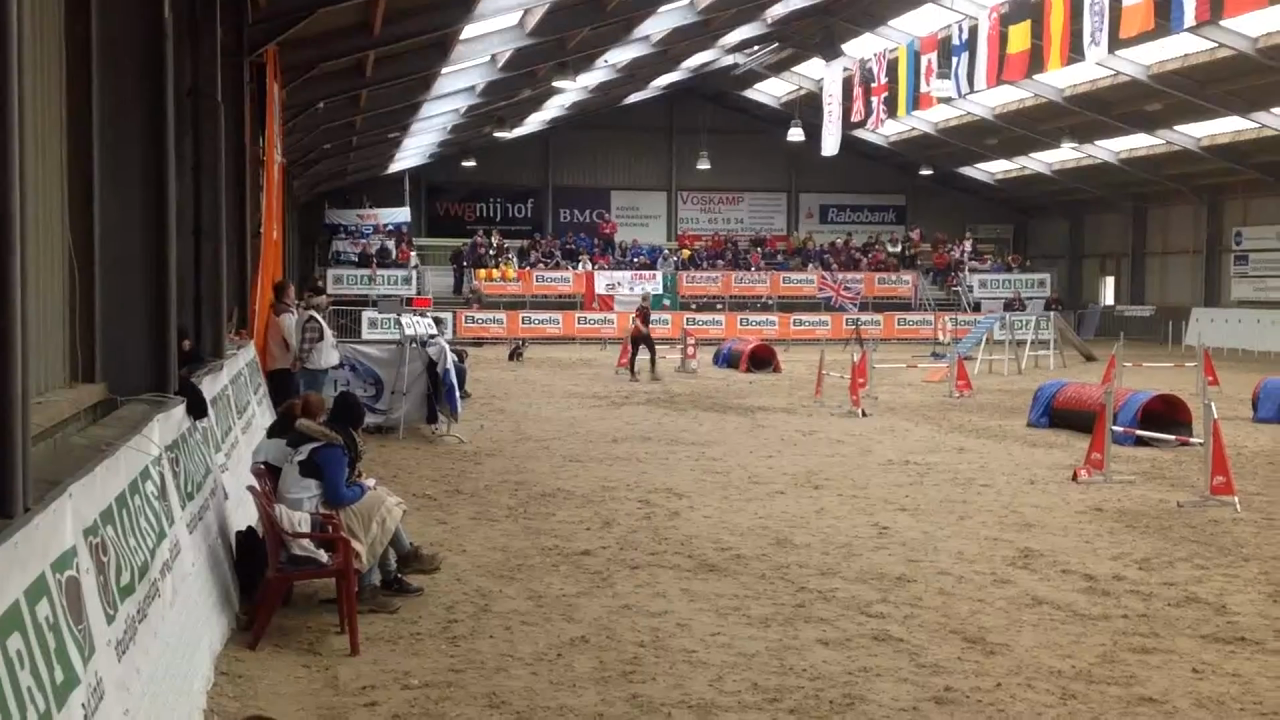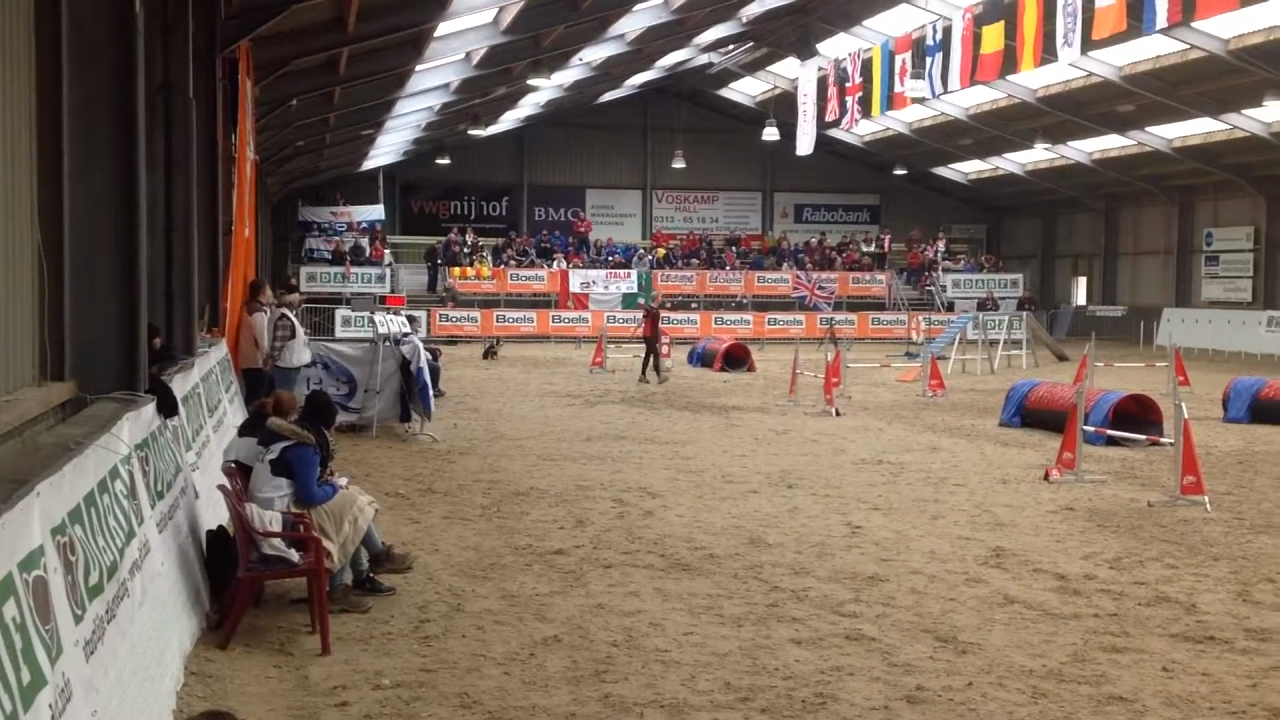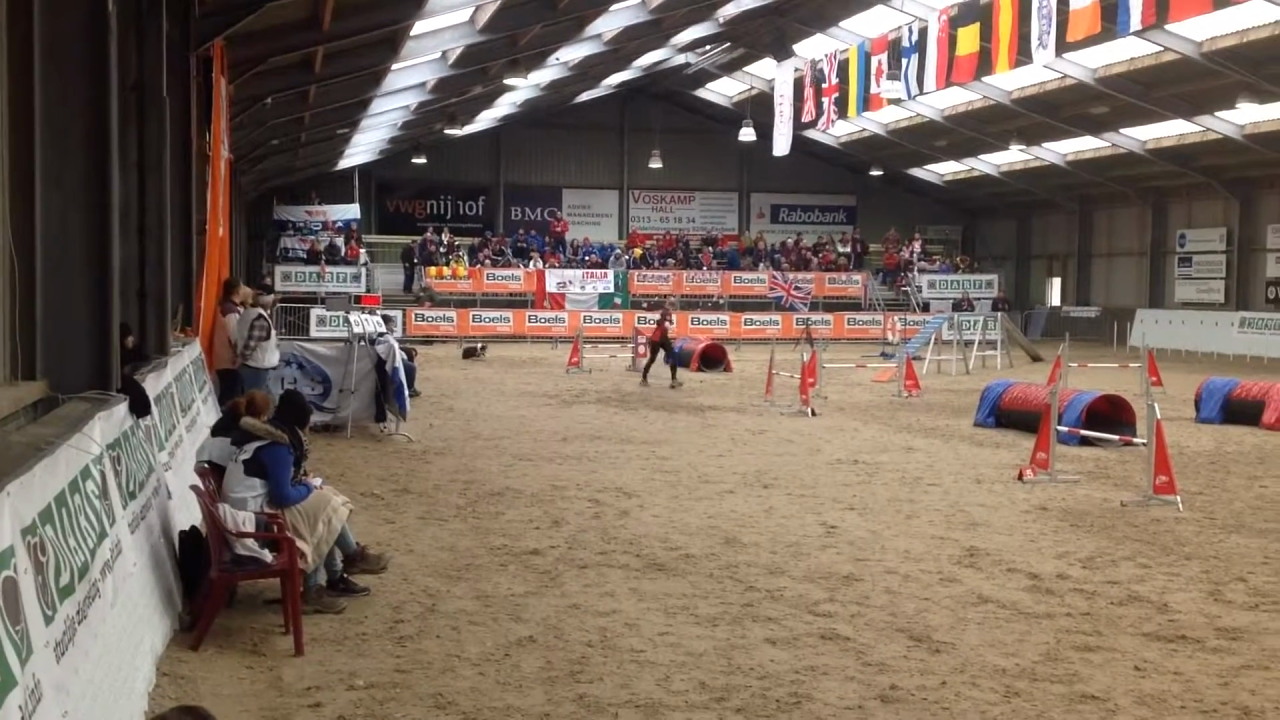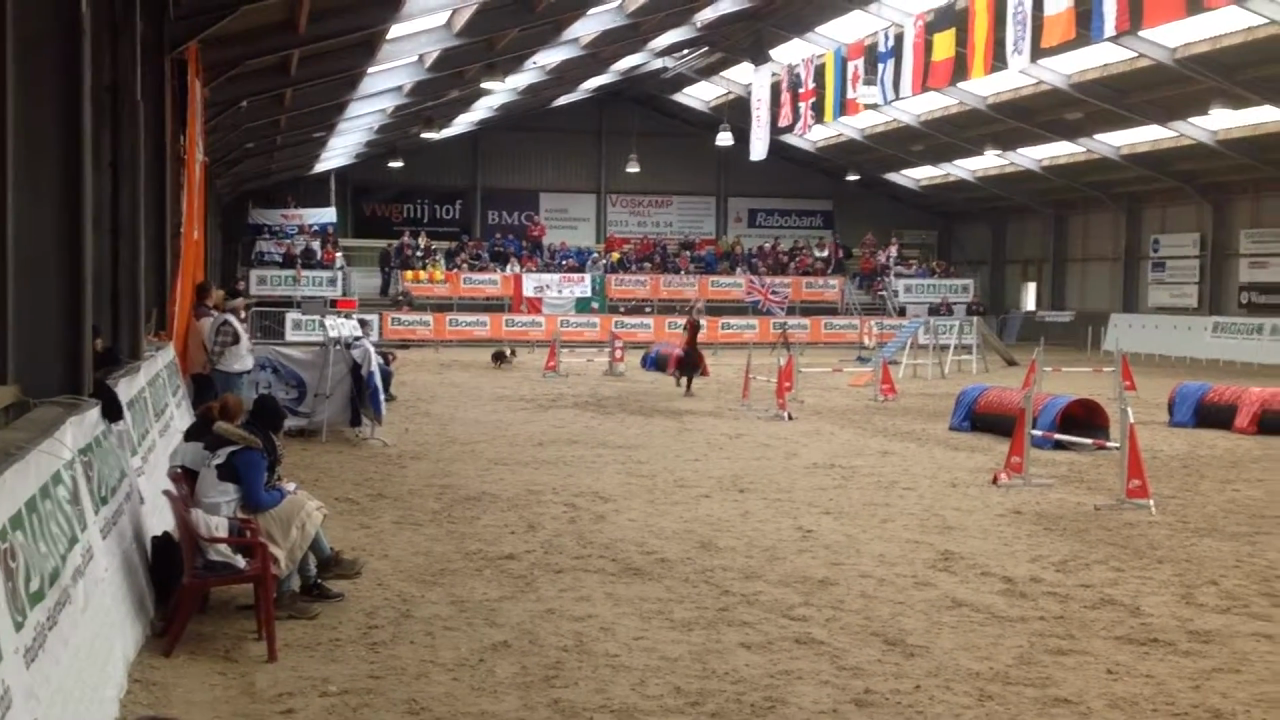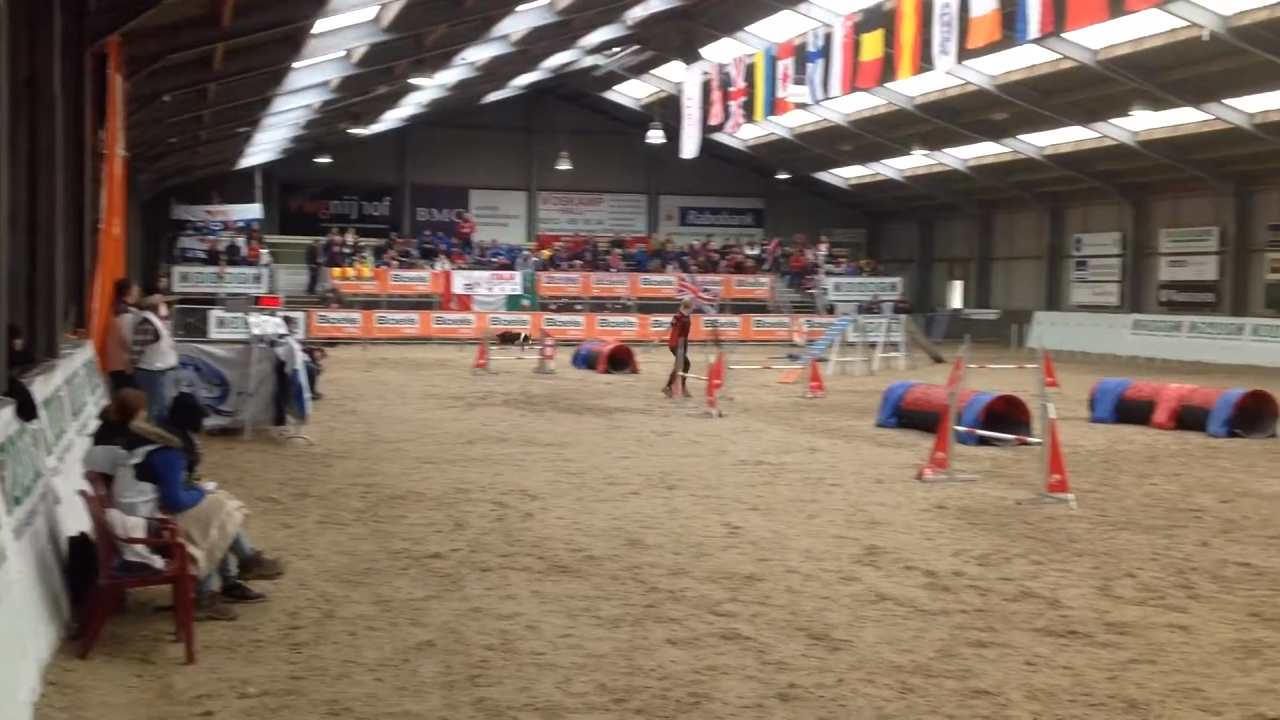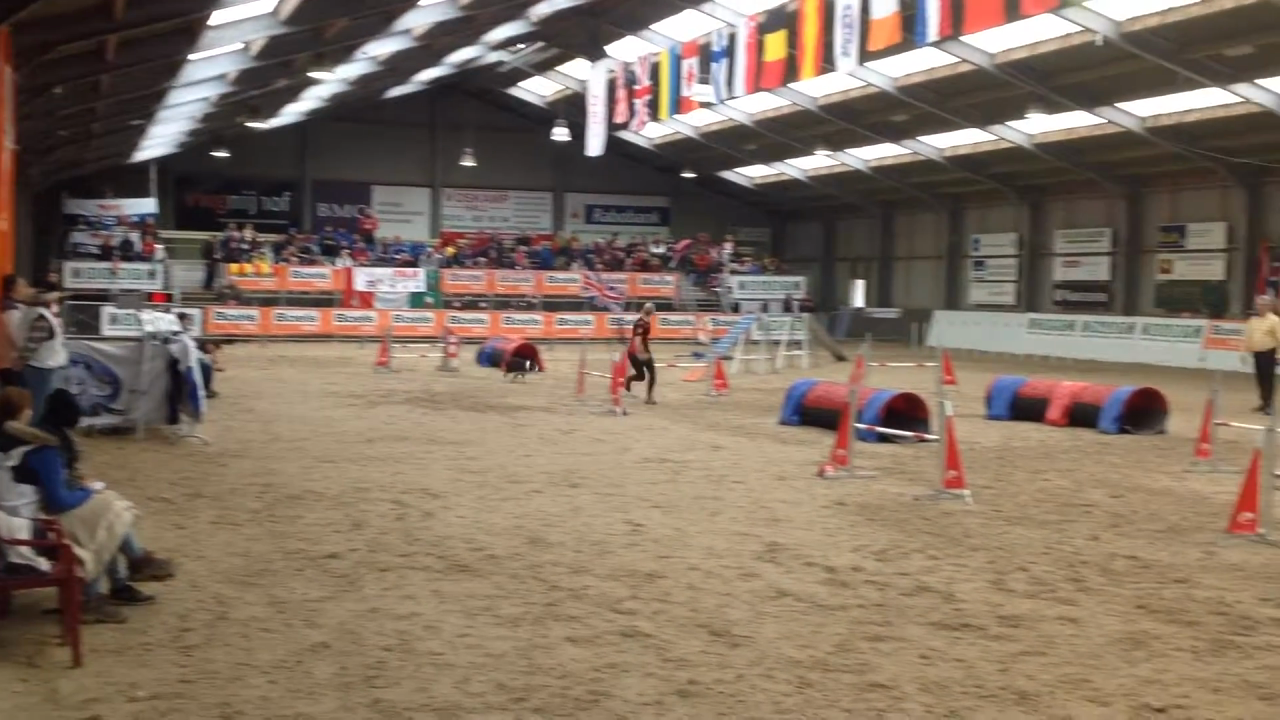
dt=0.5s
person 1, frame 1
left shoulder: (322, 436)
right shoulder: (332, 448)
right elbow: (338, 497)
left wrist: (356, 483)
right wrist: (363, 487)
left hip: (306, 505)
right hip: (311, 514)
left knee: (377, 512)
right knee: (382, 511)
left ankle: (389, 579)
right ankle: (407, 557)
person 1, frame 2
left shoulder: (292, 434)
right shoulder: (304, 447)
right elbow: (309, 496)
left wrist: (328, 483)
right wrist: (335, 487)
left hip: (277, 505)
right hip: (282, 513)
left knee: (349, 511)
right knee: (353, 508)
left ankle: (360, 578)
right ankle: (379, 557)
person 1, frame 3
left shoulder: (268, 433)
right shoulder: (278, 447)
right elbow: (283, 497)
left wrist: (302, 482)
right wrist: (309, 487)
left hip: (252, 504)
right hip: (256, 513)
left knee: (323, 508)
right knee: (328, 509)
left ankle: (334, 579)
right ankle: (353, 557)
person 1, frame 4
left shoulder: (239, 438)
right shoulder: (250, 452)
right elbow: (256, 501)
left wrist: (276, 487)
right wrist: (282, 493)
left hip: (225, 510)
right hip: (230, 518)
left knee: (296, 509)
right knee: (302, 514)
left ankle: (308, 584)
right ankle: (327, 562)
person 1, frame 5
left shoulder: (150, 437)
right shoulder: (170, 451)
right elbow: (175, 502)
left wrist: (196, 488)
right wrist: (202, 492)
left hip: (144, 511)
right hip: (152, 517)
left knee: (217, 508)
right knee: (222, 512)
right ankle: (248, 562)
person 1, frame 6
right shoulder: (45, 450)
right elbow: (57, 501)
left wrist: (82, 489)
right wrist: (87, 492)
right knee: (113, 514)
left ankle: (119, 585)
